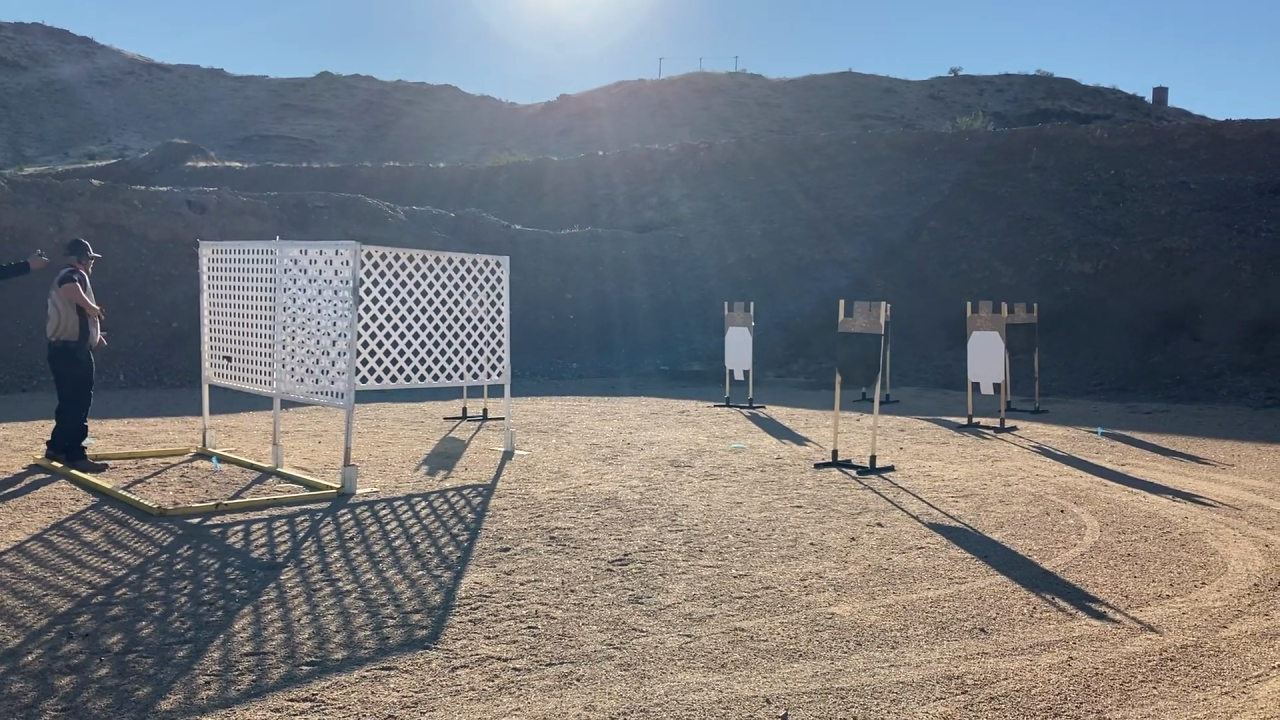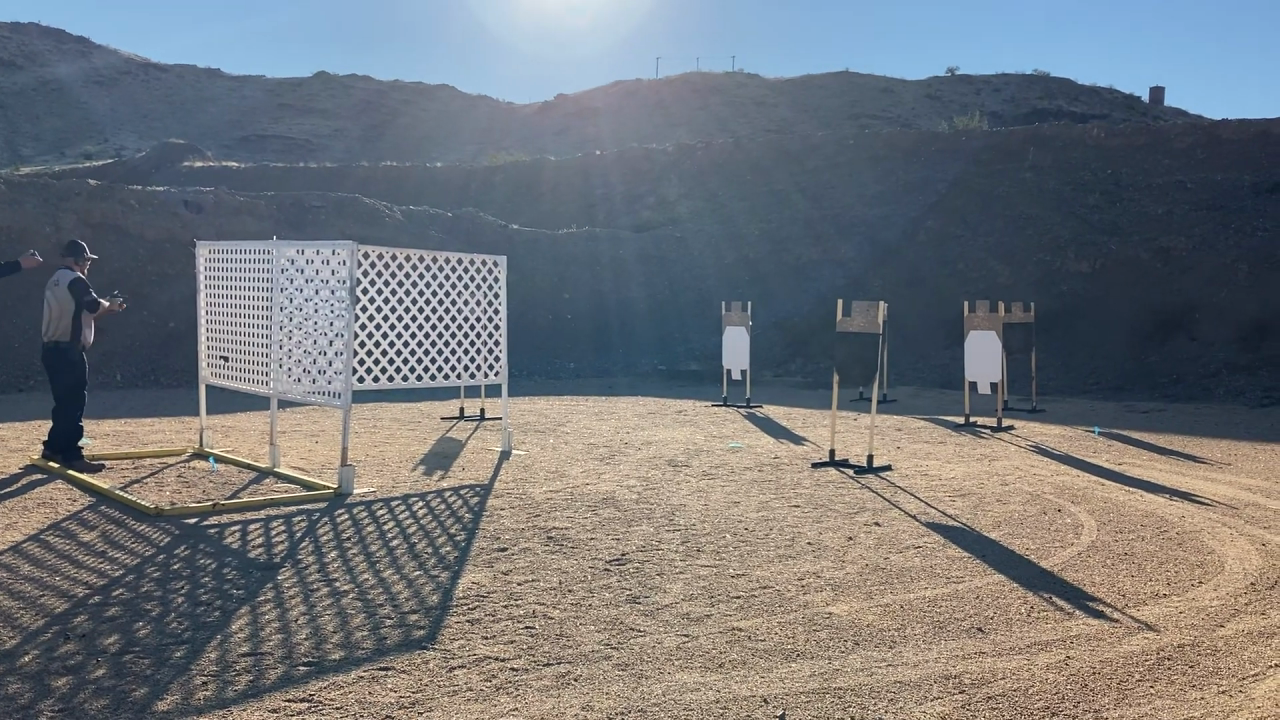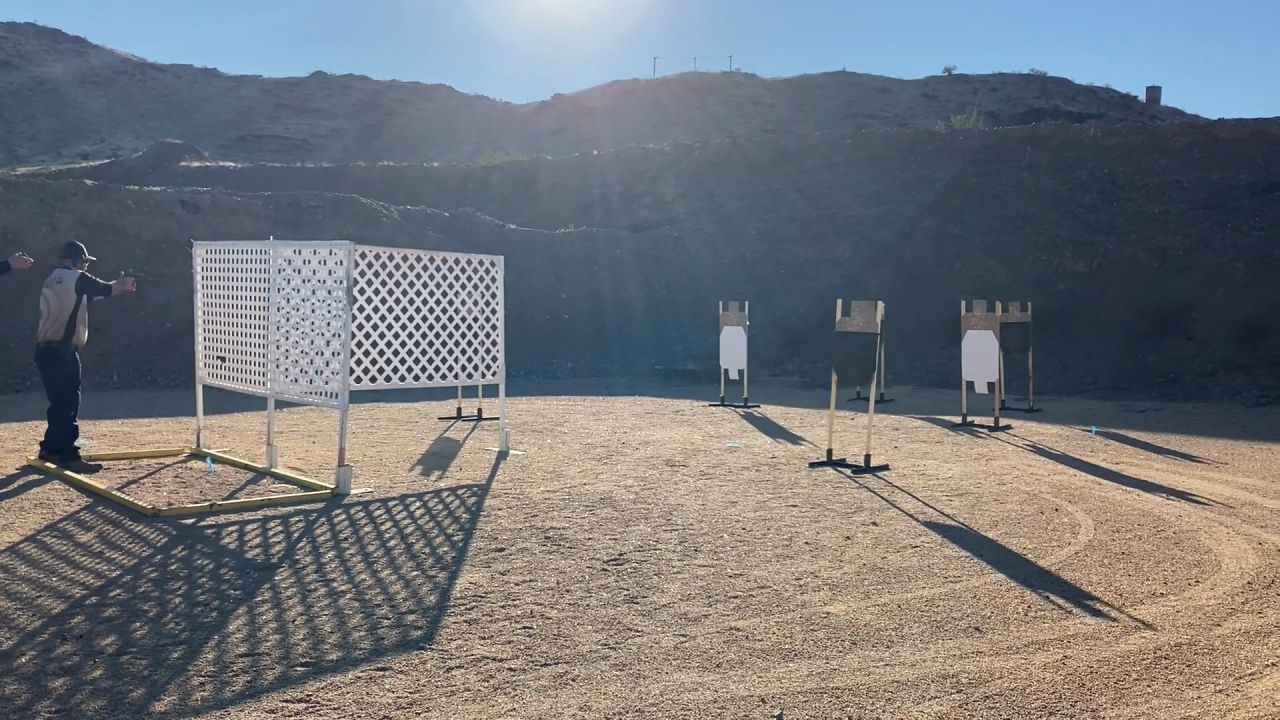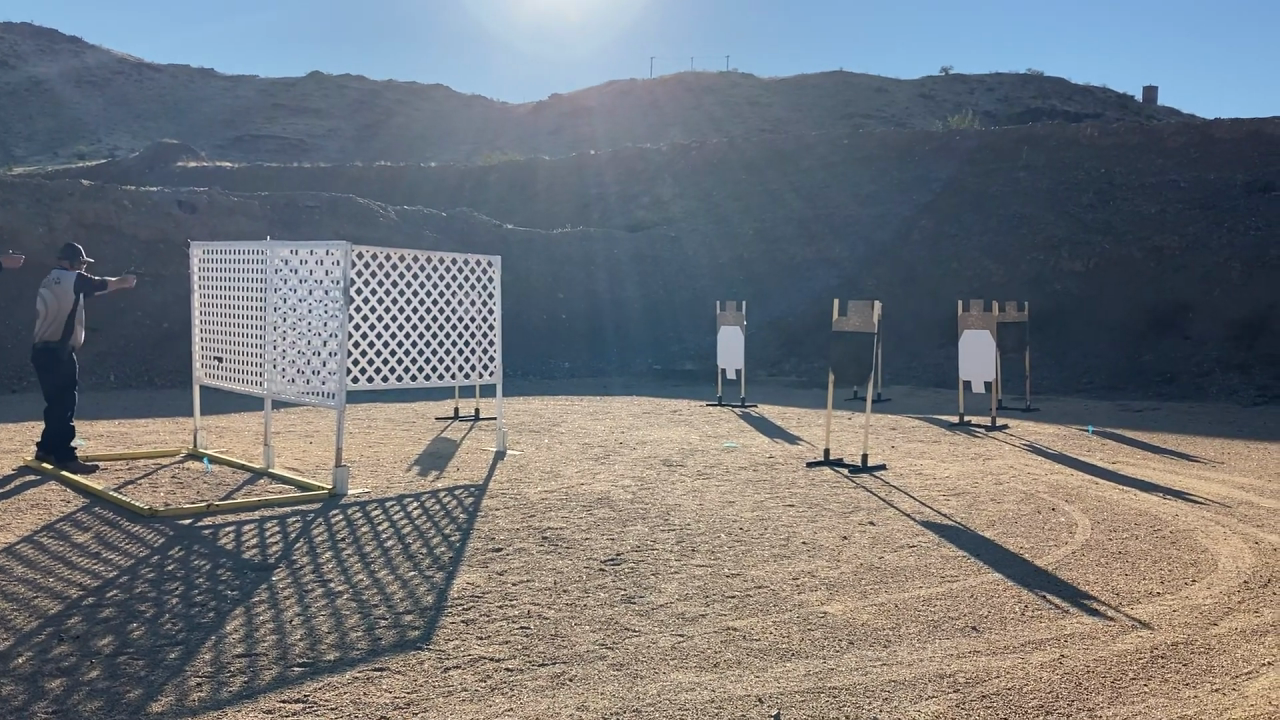
dt=0.2s
person 1, frame 1
left shoulder: (63, 278)
right shoulder: (75, 277)
right elbow: (67, 287)
left wrist: (93, 334)
right wrist: (92, 307)
left hip: (59, 348)
right hip: (74, 350)
left knee: (68, 402)
right knee: (78, 403)
left ankle: (57, 448)
right ankle: (74, 455)
person 1, frame 2
left shoulder: (57, 280)
right shoulder: (74, 280)
right elbow: (92, 306)
left wrist: (106, 306)
right wrist: (109, 305)
left hip: (53, 349)
right hip: (68, 351)
left knee: (64, 402)
right knee: (73, 403)
left ankle: (54, 448)
right ankle: (71, 455)
person 1, frame 3
left shoulder: (53, 280)
right shoulder: (76, 279)
left elbow: (92, 292)
right elbow: (104, 289)
left wrist: (120, 285)
right wrist: (124, 284)
left hip: (46, 349)
right hip: (61, 351)
left knee: (60, 402)
right knee: (67, 404)
left ankle: (50, 448)
right ankle: (68, 456)
person 1, frame 4
left shoulder: (50, 281)
right shoulder: (73, 279)
left elbow: (92, 287)
right elbow: (101, 284)
left wrist: (119, 282)
right wrist: (123, 282)
left hip: (43, 350)
right hip: (58, 352)
left knee: (56, 403)
right knee: (64, 404)
left ankle: (47, 448)
right ankle: (65, 457)
